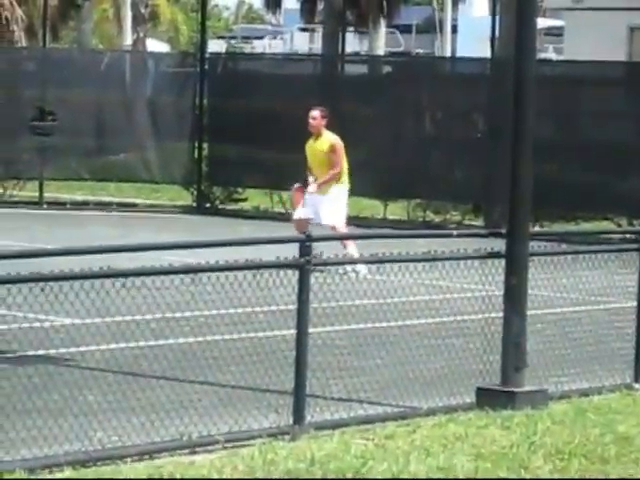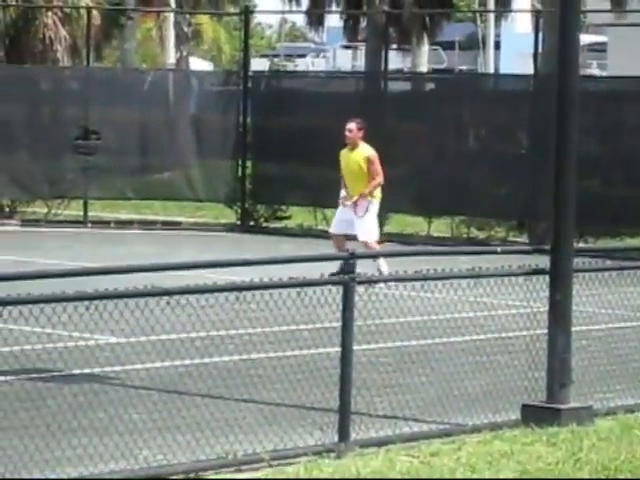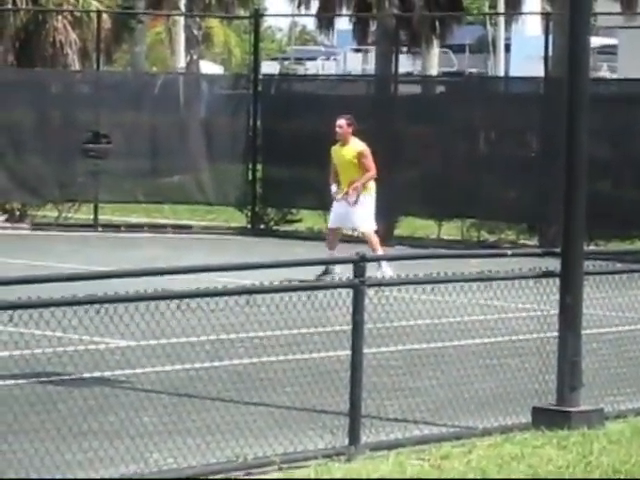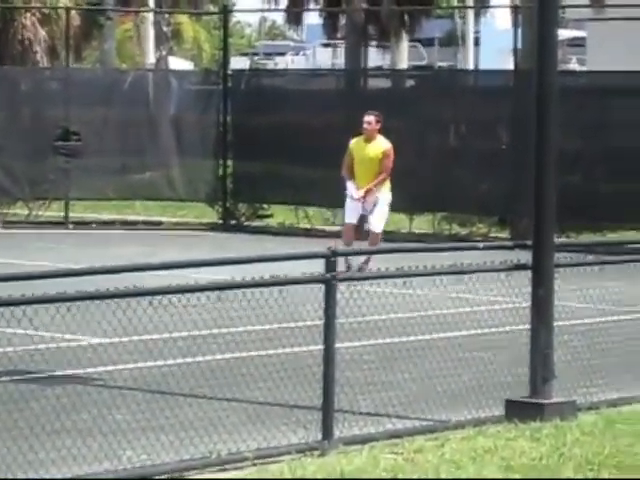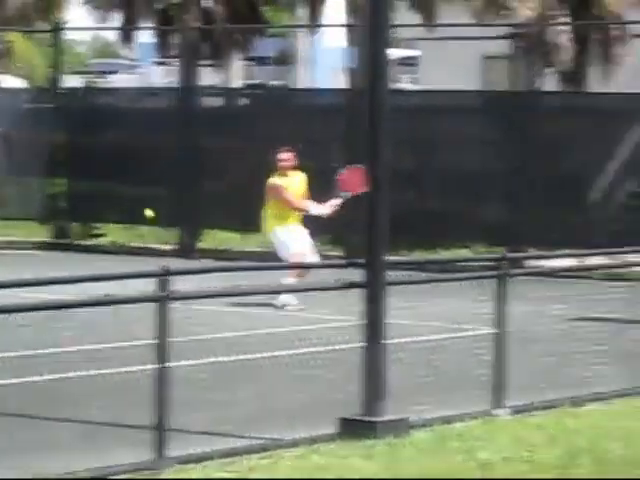
dt=0.5s
person 1, frame 1
left shoulder: (333, 142)
right shoulder: (310, 144)
left elbow: (339, 170)
left wrist: (317, 184)
right wrist: (311, 181)
left hip: (335, 188)
right hip: (317, 189)
left knee: (336, 225)
right knee: (299, 220)
left ankle: (356, 262)
person 1, frame 2
left shoulder: (369, 154)
right shoulder: (343, 153)
left elbow: (379, 179)
left wrist: (362, 196)
right wrist: (343, 192)
left hip: (367, 202)
right hip: (350, 202)
left knee: (366, 240)
right knee: (335, 233)
left ankle: (384, 273)
right ankle: (346, 265)
person 1, frame 3
left shoulder: (360, 149)
right shoulder: (334, 150)
left elbow: (372, 172)
left wrist: (355, 186)
right wrist: (334, 186)
left hip: (363, 194)
right hip: (345, 195)
left knee: (365, 230)
right knee: (332, 229)
left ankle: (383, 266)
right ankle: (331, 268)
person 1, frame 4
left shoulder: (386, 147)
right shoulder: (354, 143)
left elbow: (384, 174)
right elbow: (346, 168)
left wrist: (366, 189)
right wrist: (350, 185)
left hip: (378, 192)
right hip: (356, 191)
left knee: (375, 230)
right knee: (349, 225)
left ankle: (367, 261)
right ankle: (347, 262)
person 1, frame 5
left shoulder: (301, 177)
right shoulder: (274, 183)
left elbow: (303, 201)
right elbow: (294, 205)
left wrist: (322, 206)
right wrist: (316, 210)
left hip: (294, 226)
right hip: (278, 226)
left knee: (309, 262)
right knee: (298, 254)
left ankle: (286, 292)
right ankle: (285, 295)
